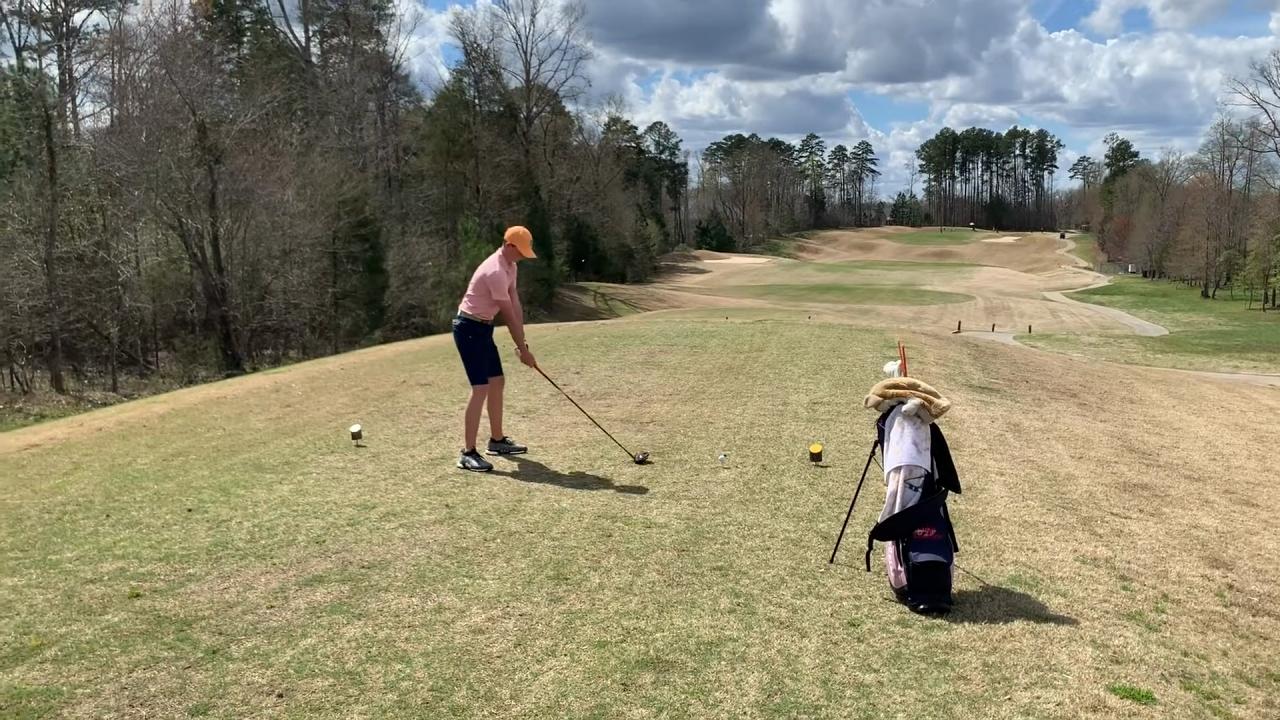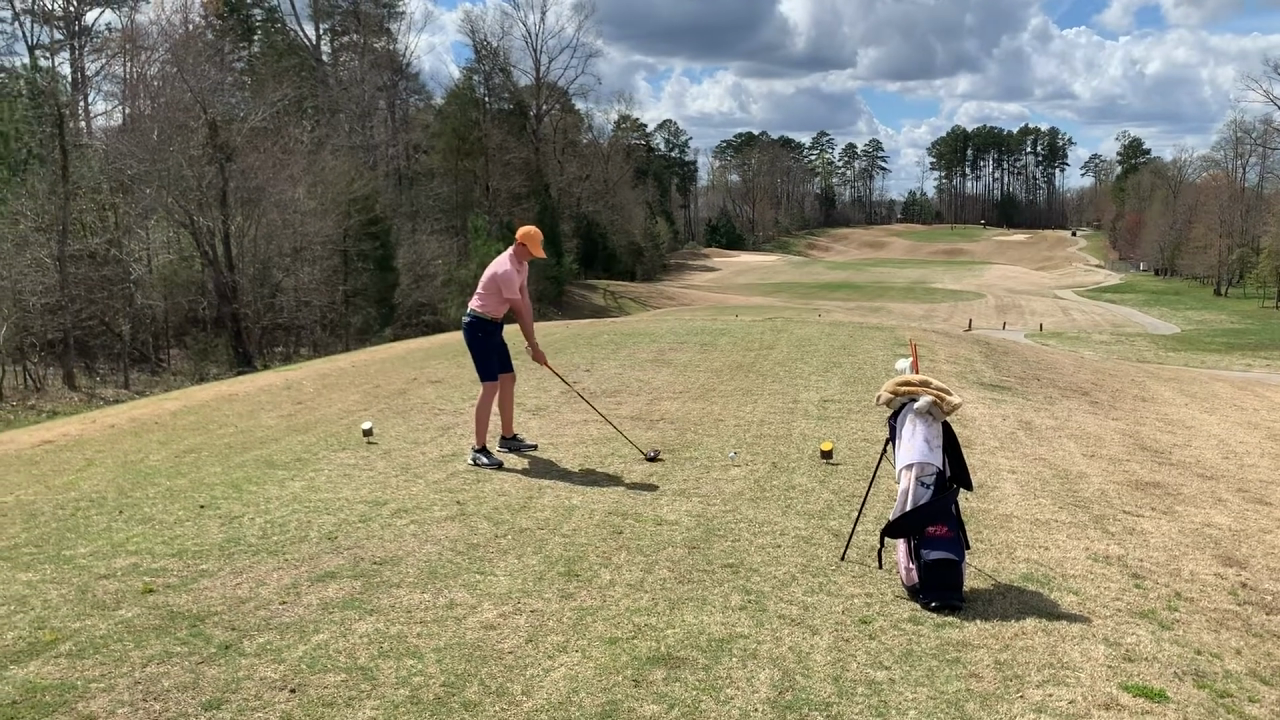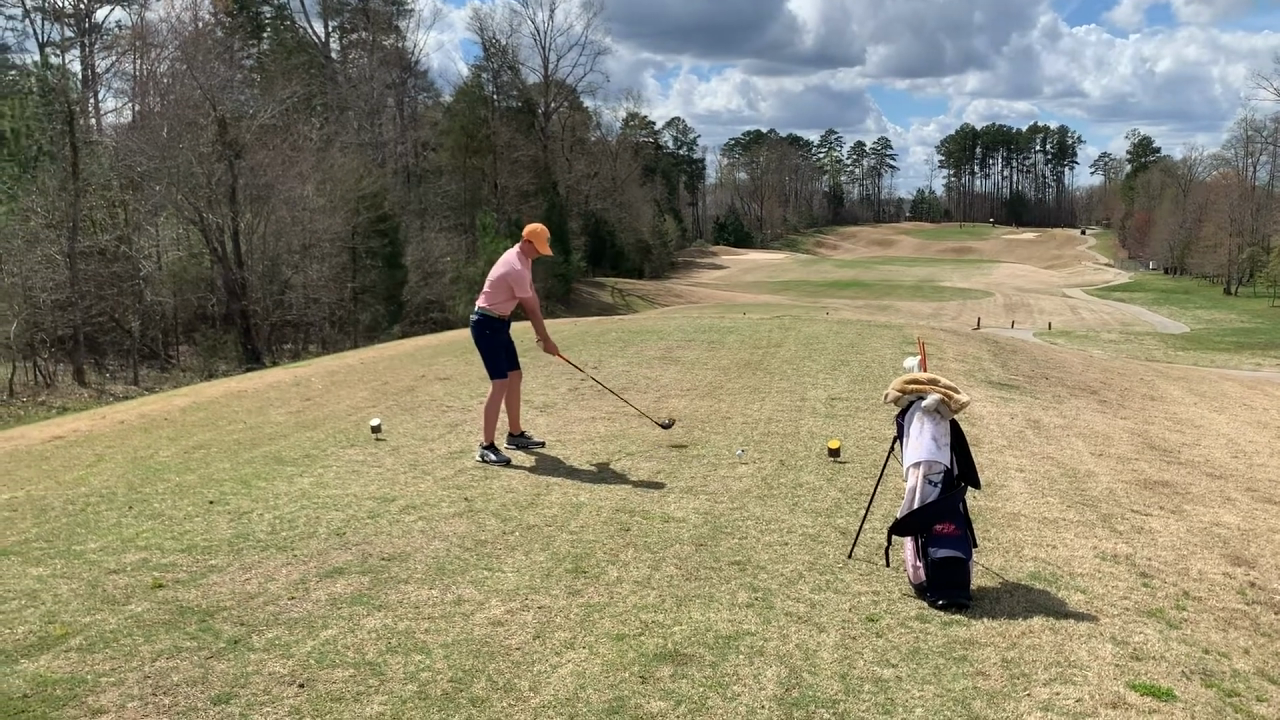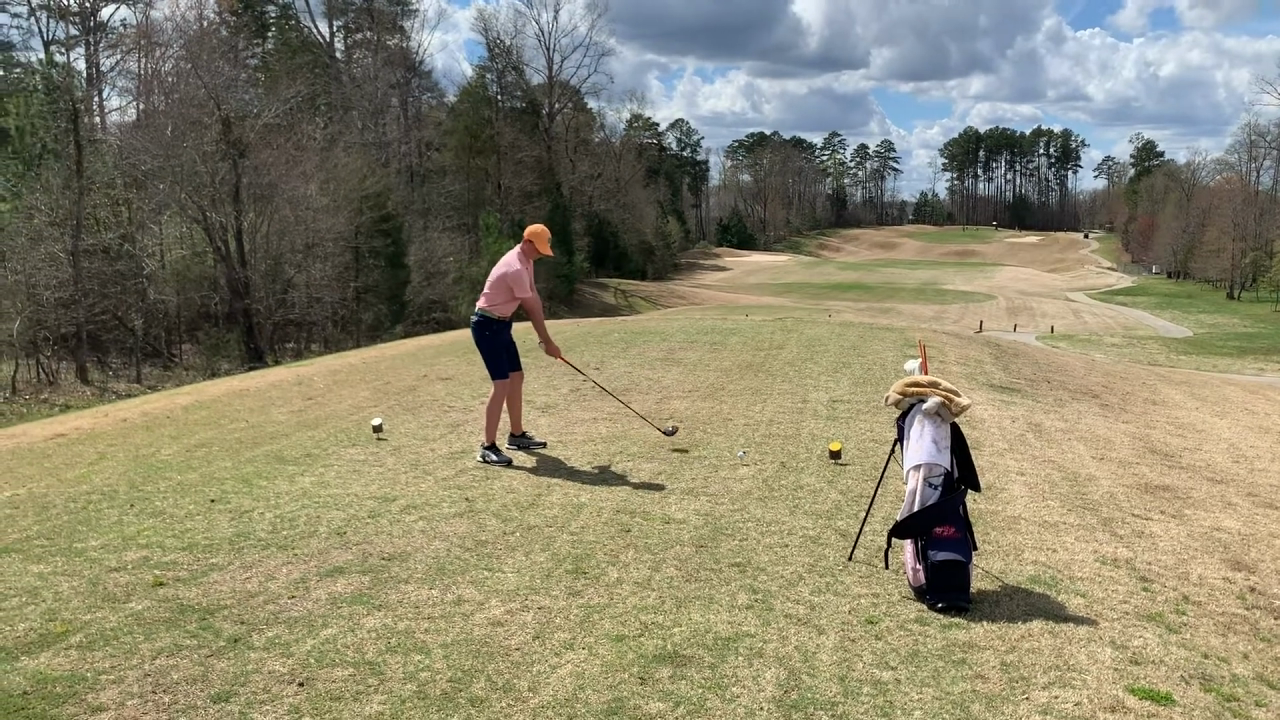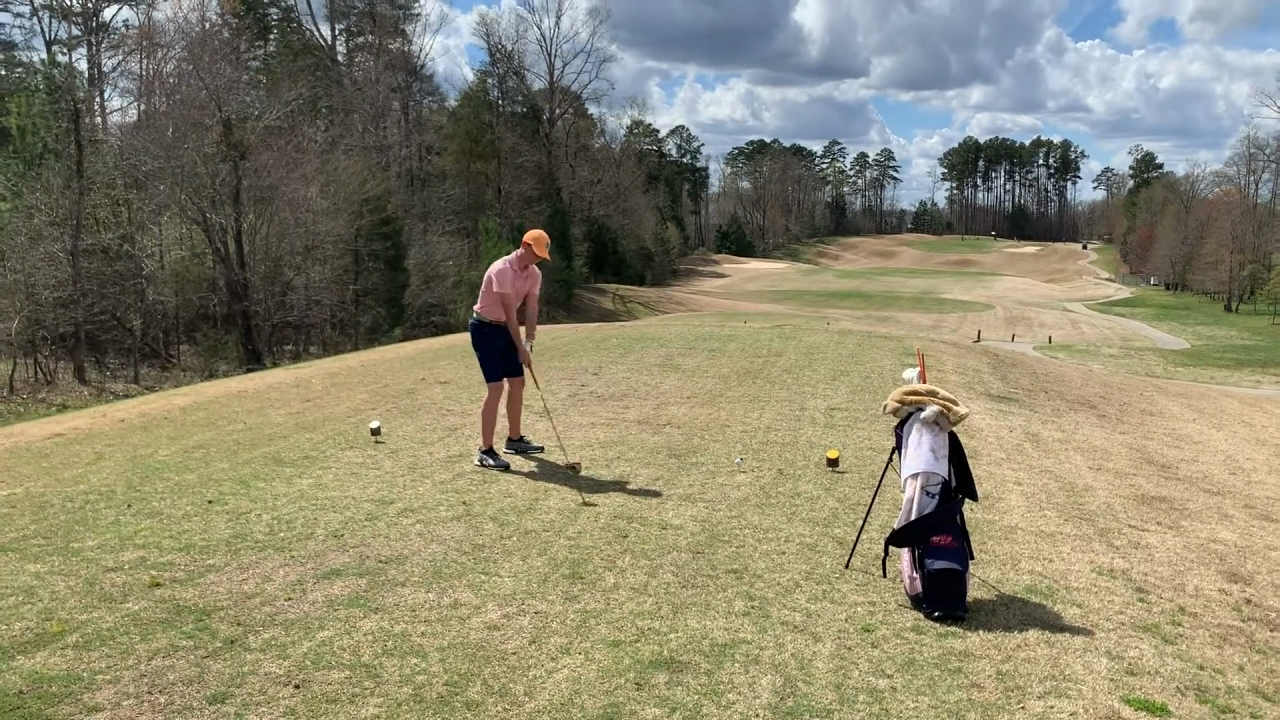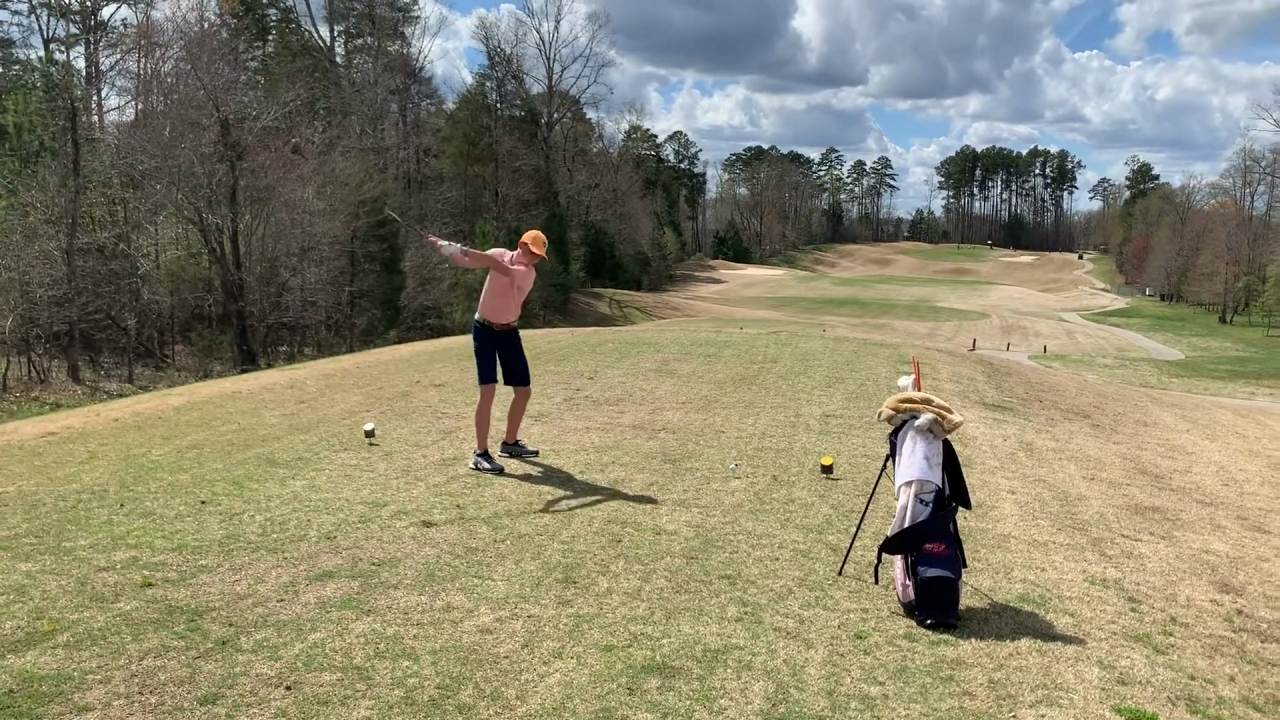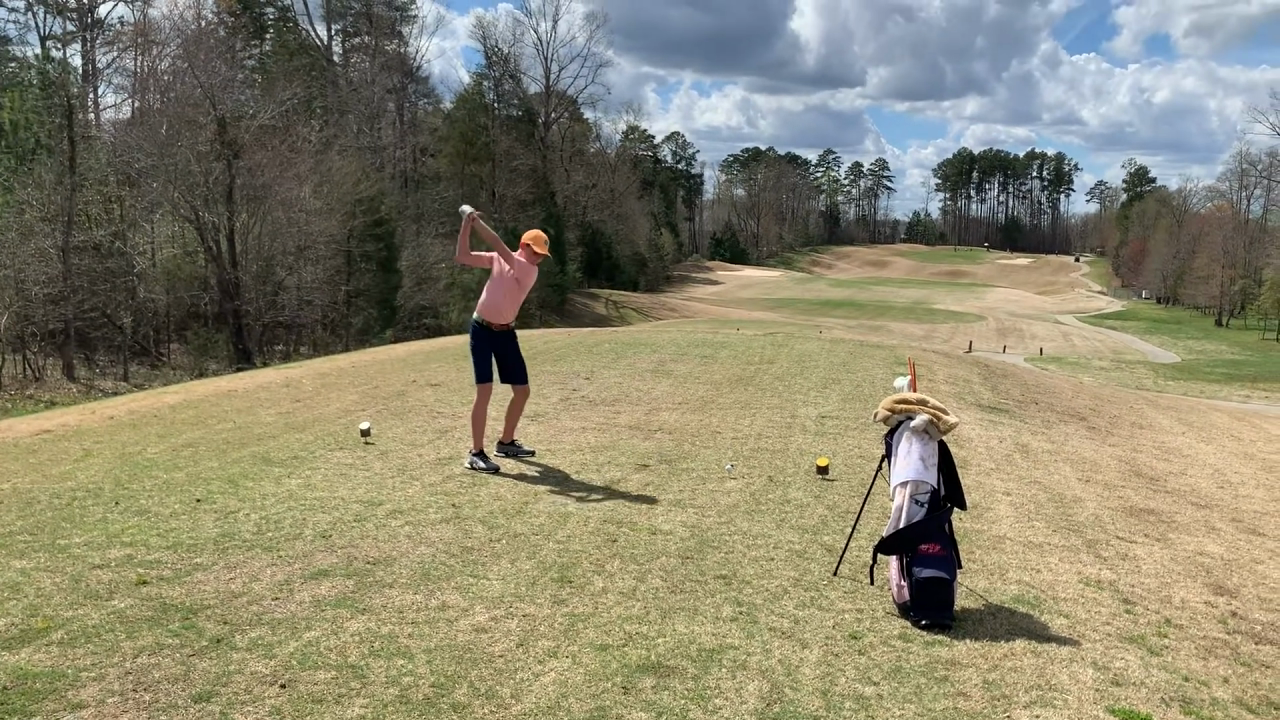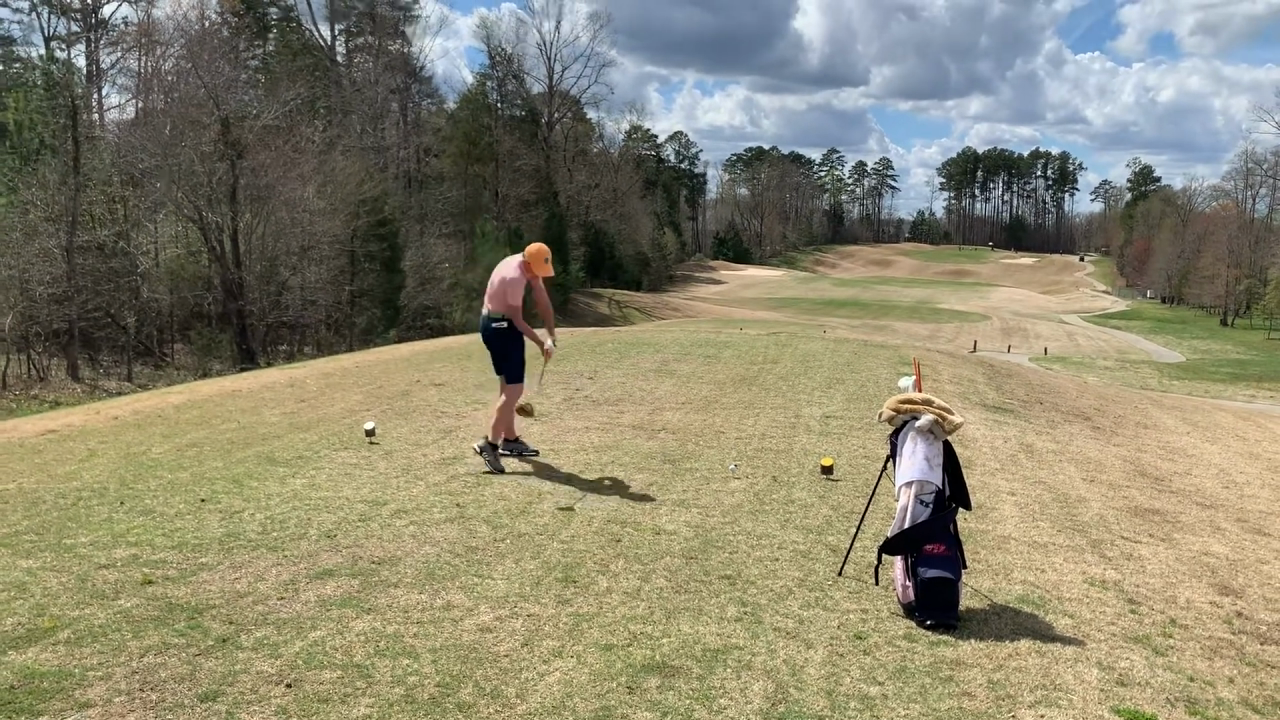
dt=0.3s
person 1, frame 1
left shoulder: (510, 267)
right shoulder: (495, 272)
left elbow: (515, 306)
right elbow: (508, 315)
left wrist: (522, 342)
right wrist: (523, 350)
left hip: (482, 328)
right hip: (469, 329)
left knee: (497, 382)
right knee: (480, 388)
left ankle: (497, 440)
right ankle: (468, 453)
person 1, frame 2
left shoulder: (521, 265)
right shoulder: (506, 270)
left elbow: (526, 304)
right elbow: (520, 313)
left wrist: (532, 342)
right wrist: (534, 347)
left hip: (493, 325)
right hip: (479, 326)
left knee: (508, 379)
right knee: (490, 385)
left ankle: (508, 437)
right ankle: (478, 450)
person 1, frame 3
left shoulder: (522, 259)
right shoulder: (515, 269)
left elbow: (532, 298)
right elbow: (532, 310)
left wrist: (540, 336)
right wrist: (547, 340)
left hip: (499, 323)
right hip: (486, 324)
left knee: (514, 377)
right knee: (500, 383)
left ankle: (515, 434)
right ankle: (486, 447)
person 1, frame 4
left shoulder: (525, 262)
right shoulder: (516, 270)
left elbow: (535, 300)
right elbow: (532, 311)
left wrist: (544, 336)
right wrist: (548, 342)
left hip: (501, 325)
right hip: (487, 326)
left knee: (516, 378)
right knee: (502, 384)
left ankle: (516, 435)
right ankle: (488, 447)
person 1, frame 5
left shoulder: (535, 274)
right shoulder: (502, 268)
left elbow: (531, 309)
right elbow: (509, 311)
left wrist: (528, 342)
right wrist: (520, 346)
left hip: (504, 329)
right hip: (485, 329)
left knee: (517, 383)
right knee: (496, 388)
left ankle: (514, 438)
right ankle: (485, 451)
person 1, frame 6
left shoulder: (528, 274)
right shoulder: (500, 256)
left elbow: (496, 266)
right elbow: (464, 260)
left wrist: (462, 251)
right wrist: (445, 246)
left hip: (509, 333)
right hip: (484, 330)
left knee: (524, 391)
right knee: (488, 392)
left ankle: (510, 443)
right ankle: (480, 454)
person 1, frame 7
left shoulder: (529, 271)
right shoulder: (498, 258)
left elbow: (498, 245)
right elbow: (462, 257)
left wrist: (474, 220)
right wrist: (466, 224)
left hip: (505, 333)
right hip: (482, 330)
left knee: (522, 391)
right knee: (484, 390)
left ankle: (506, 442)
right ankle: (476, 453)
person 1, frame 8
left shoulder: (522, 259)
right shoulder: (515, 277)
left elbow: (542, 300)
right elbow: (517, 319)
left wrist: (551, 334)
right wrist: (540, 341)
left hip: (492, 326)
right hip: (503, 329)
left knee: (509, 385)
right knee: (514, 389)
left ankle: (509, 439)
right ankle: (491, 443)
